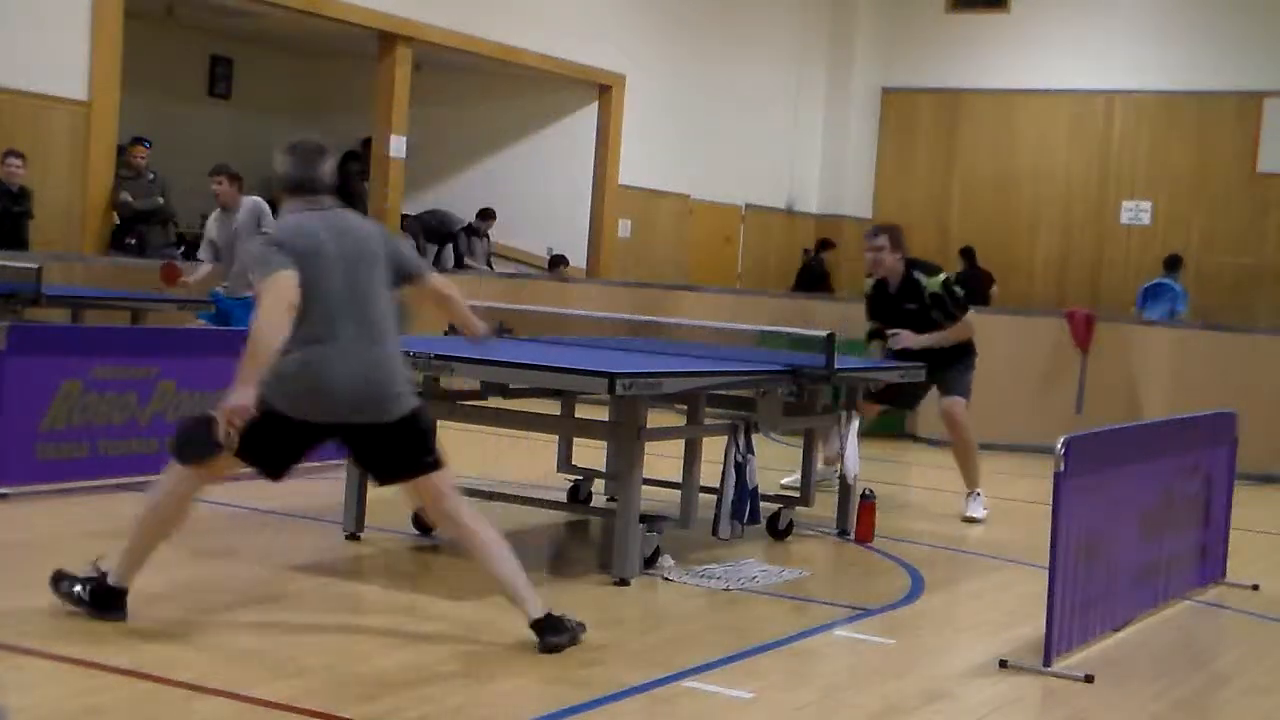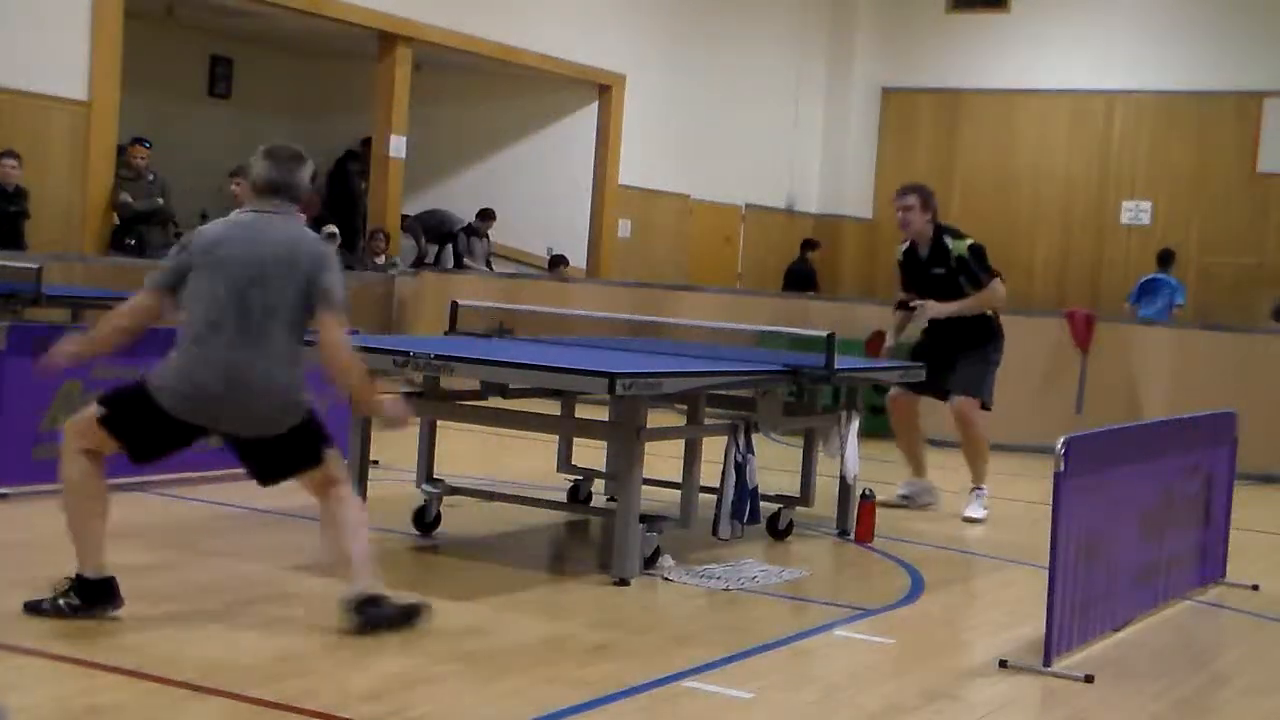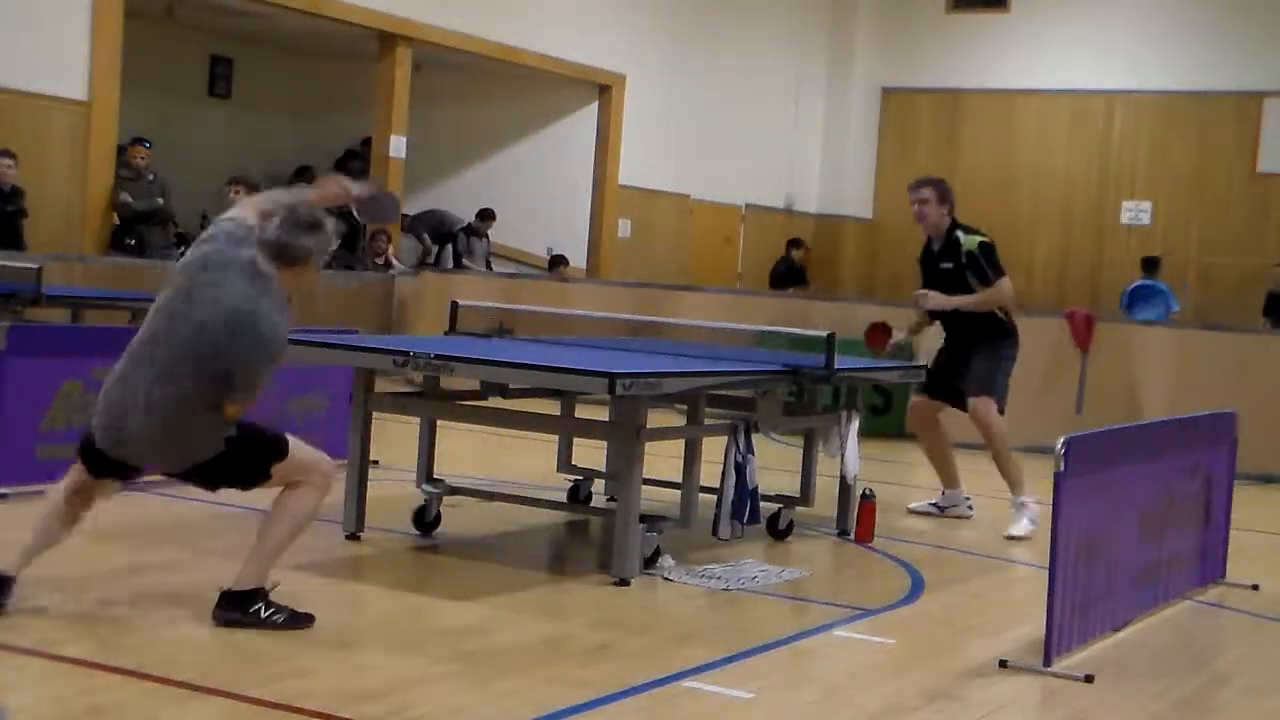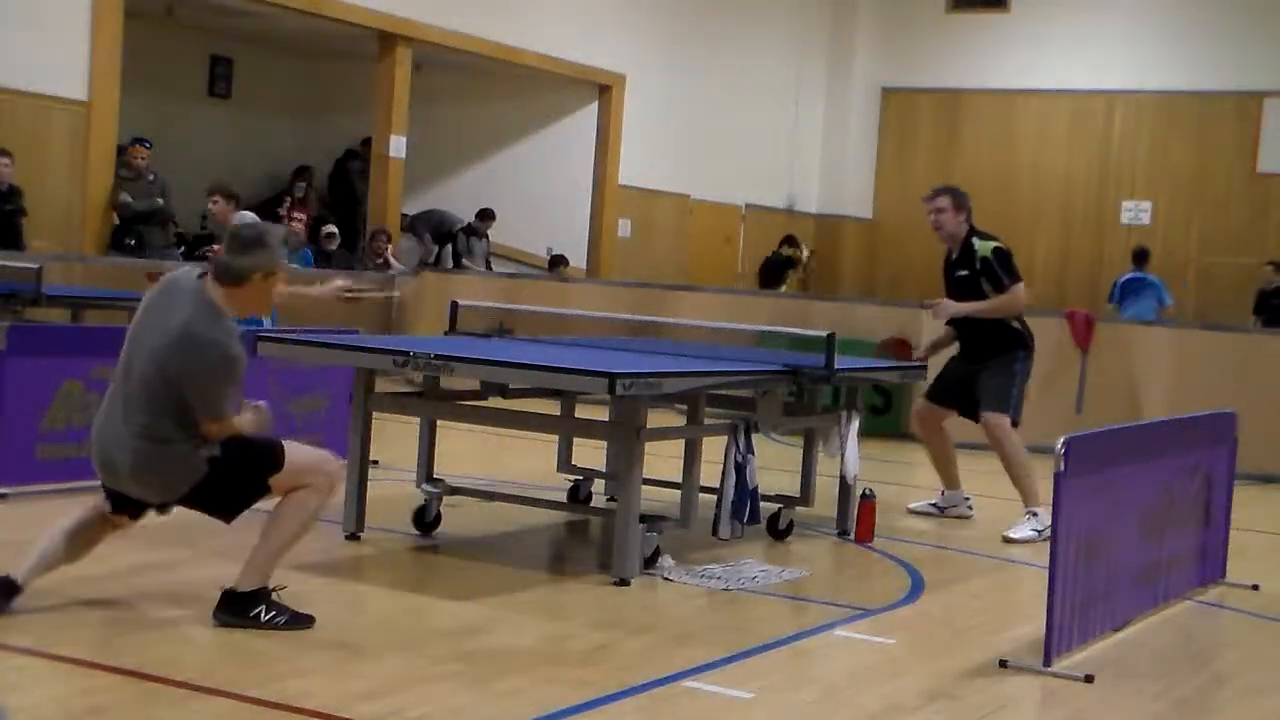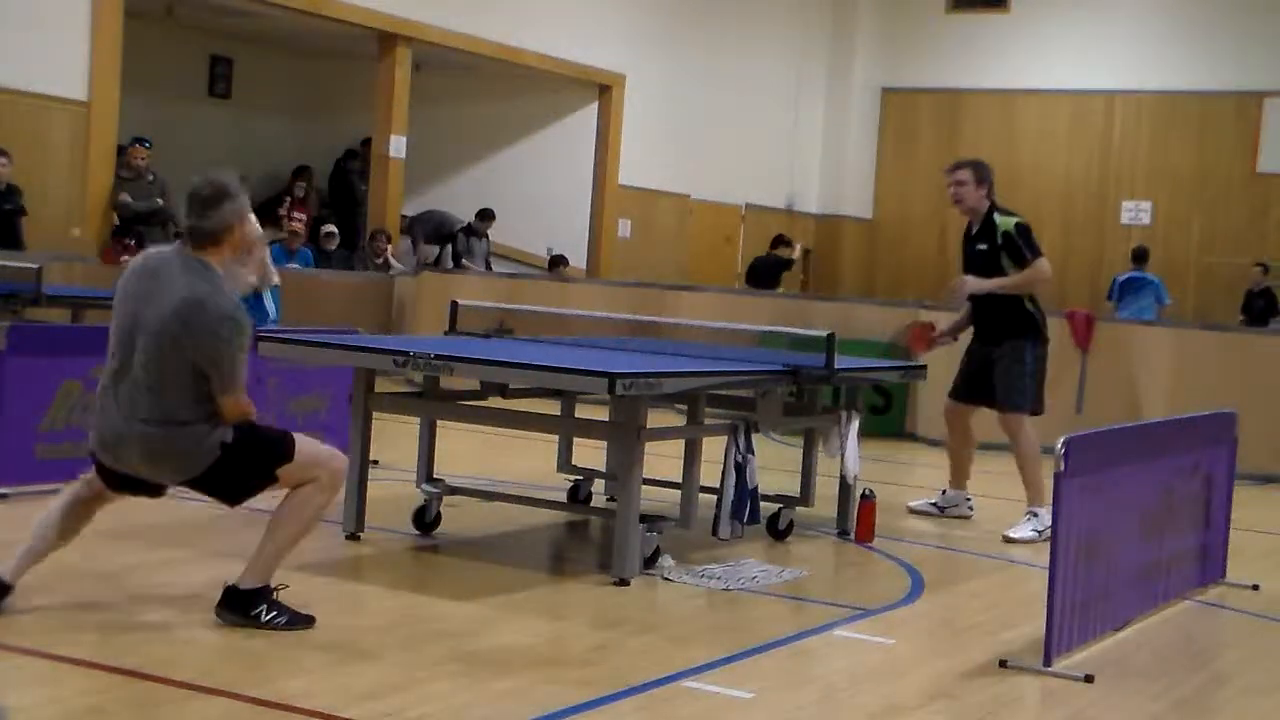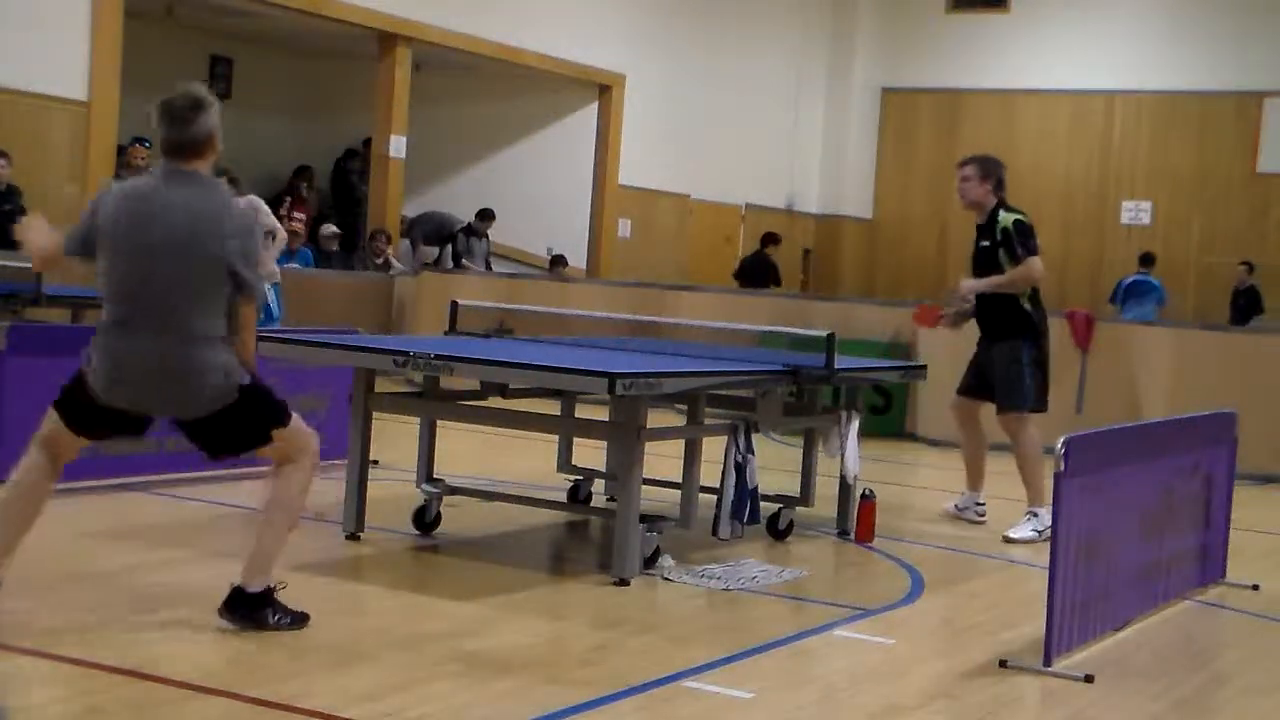
dt=0.2s
person 1, frame 1
left shoulder: (275, 237)
right shoulder: (373, 235)
left elbow: (281, 306)
right elbow: (443, 293)
left wrist: (246, 386)
right wrist: (476, 329)
left hip: (300, 392)
right hip: (383, 396)
left knee: (192, 466)
right knee: (449, 505)
left ankle: (110, 588)
right ankle: (540, 618)
person 1, frame 2
left shoulder: (205, 237)
right shoulder: (316, 253)
left elbow: (135, 314)
right elbow: (334, 350)
left wrist: (83, 345)
right wrist: (372, 401)
left hip: (187, 388)
right hip: (270, 404)
left knee: (80, 441)
right knee: (334, 486)
left ankle: (92, 584)
right ankle: (368, 597)
person 1, frame 3
left shoulder: (217, 245)
right shoulder: (266, 327)
left elbow: (248, 207)
right elbow: (233, 410)
left wrist: (321, 192)
left hip: (117, 416)
right hip: (183, 438)
left knee: (81, 485)
right knee: (316, 474)
right ankle: (243, 594)
person 1, frame 4
left shoulder: (178, 281)
right shoulder: (219, 346)
left elbow: (229, 303)
right elbow: (217, 430)
right wrist: (248, 419)
left hip: (114, 453)
right hip: (169, 466)
left knee: (107, 514)
right knee: (324, 472)
right ankle: (245, 596)
person 1, frame 5
left shoulder: (147, 263)
right shoulder: (224, 313)
right elbow: (233, 407)
left wrist: (238, 269)
right wrist: (251, 418)
left hip: (120, 436)
right hip: (186, 446)
left knee: (90, 492)
right knee: (328, 469)
right ankle: (248, 594)
person 1, frame 6
left shoulder: (115, 201)
right shoulder: (238, 222)
left elbow: (49, 256)
right elbow: (245, 325)
right wrist: (238, 375)
left hip: (116, 372)
right hip: (201, 380)
left knee: (47, 449)
right knee: (300, 453)
right ankle: (253, 595)
person 2, frame 1
left shoulder: (932, 281)
right shoulder: (875, 289)
left elbow: (967, 328)
right elbow: (879, 332)
left wrist: (920, 340)
right wrist: (879, 357)
left hip: (950, 356)
right hip: (906, 358)
left knee: (953, 411)
right knee: (860, 406)
left ankle: (975, 494)
right ankle: (827, 469)
person 2, frame 2
left shoulder: (960, 247)
right shoulder: (906, 254)
left elbow: (997, 294)
left wrist: (945, 308)
right wrist: (894, 334)
left hip: (978, 339)
right hip: (938, 339)
left knee: (963, 408)
right knee: (897, 400)
left ankle: (979, 490)
right ankle: (919, 483)
person 2, frame 3
left shoulder: (972, 244)
right shoulder: (927, 251)
left elbow: (1005, 293)
left wrist: (950, 301)
right wrist: (908, 331)
left hip: (993, 341)
right hip: (957, 344)
left knee: (982, 409)
right knee: (919, 410)
left ankle: (1023, 501)
right ankle: (955, 497)
person 2, frame 4
left shoulder: (988, 251)
right shoulder: (951, 260)
left elbow: (1020, 299)
left wrist: (964, 309)
right wrist: (931, 348)
left hip: (1008, 353)
right hip: (971, 355)
left knee: (996, 424)
right knee: (925, 415)
left ankle: (1038, 514)
right ankle: (954, 497)
person 2, frame 5
left shoulder: (1008, 226)
right shoulder: (971, 234)
left elbow: (1042, 273)
left wrist: (986, 283)
right wrist: (955, 328)
left hip: (1019, 338)
right hip: (986, 340)
left knee: (1014, 419)
right knee: (955, 412)
left ankle: (1040, 515)
right ankle: (956, 497)
person 2, frame 6
left shoulder: (1010, 222)
right shoulder: (986, 226)
left elbow: (1032, 272)
left wrist: (976, 286)
right wrist: (967, 310)
left hip: (1019, 337)
right hip: (995, 337)
left knee: (1015, 419)
right knee: (964, 407)
left ankle: (1040, 514)
right ankle: (973, 500)
